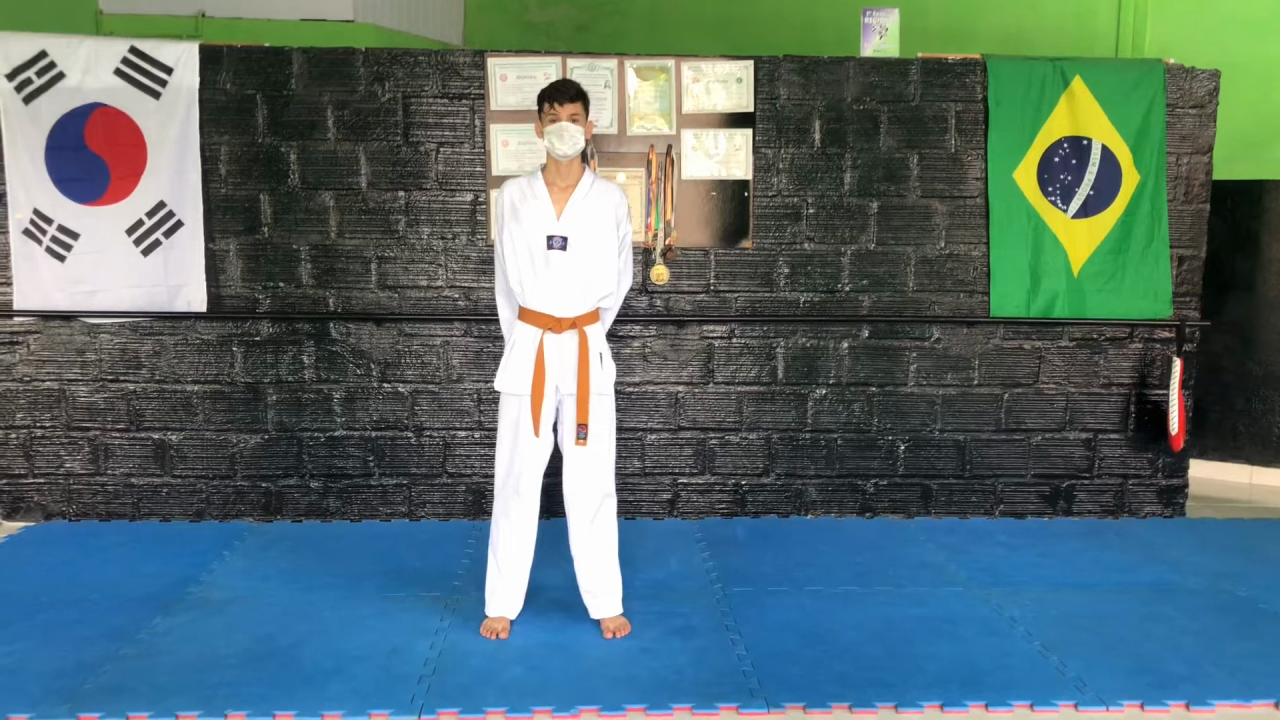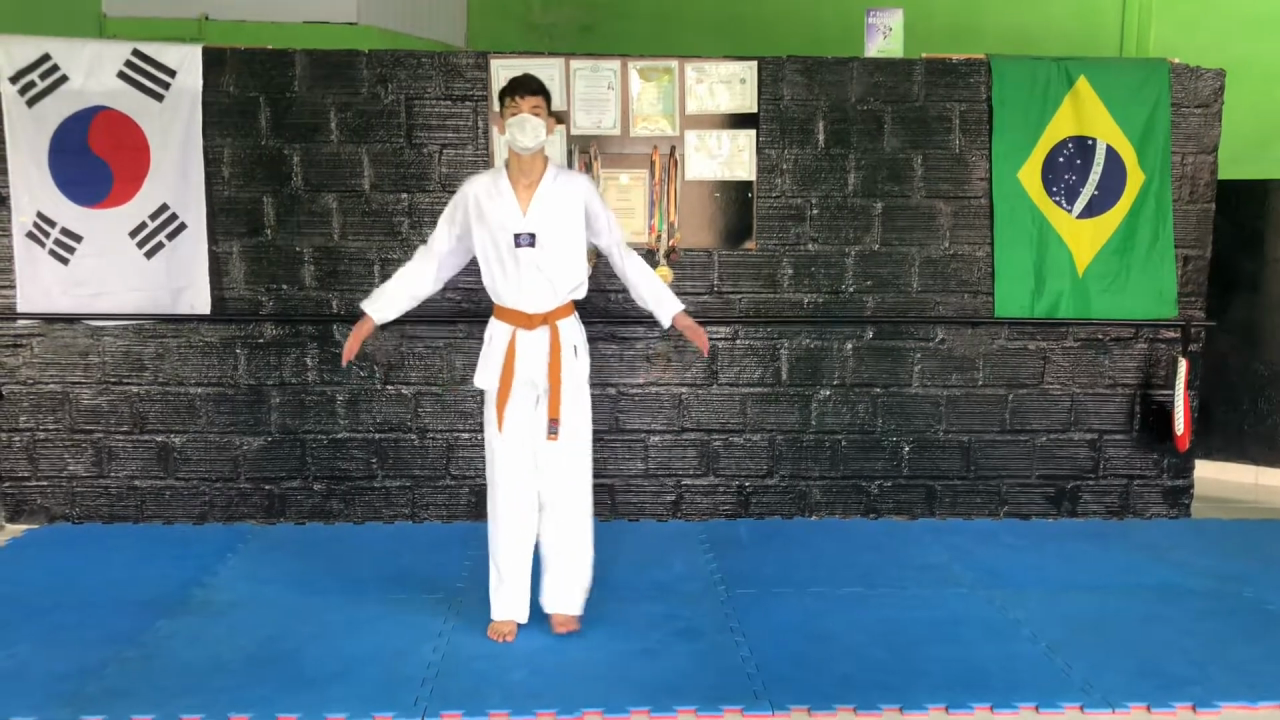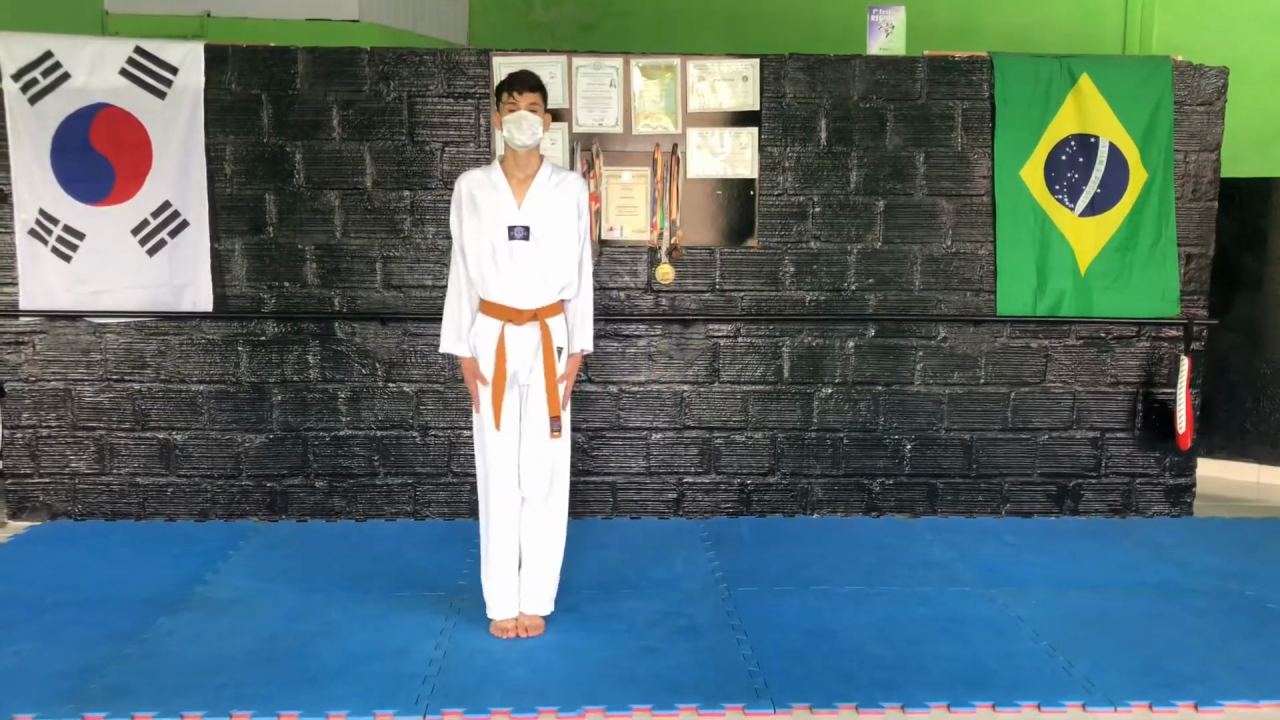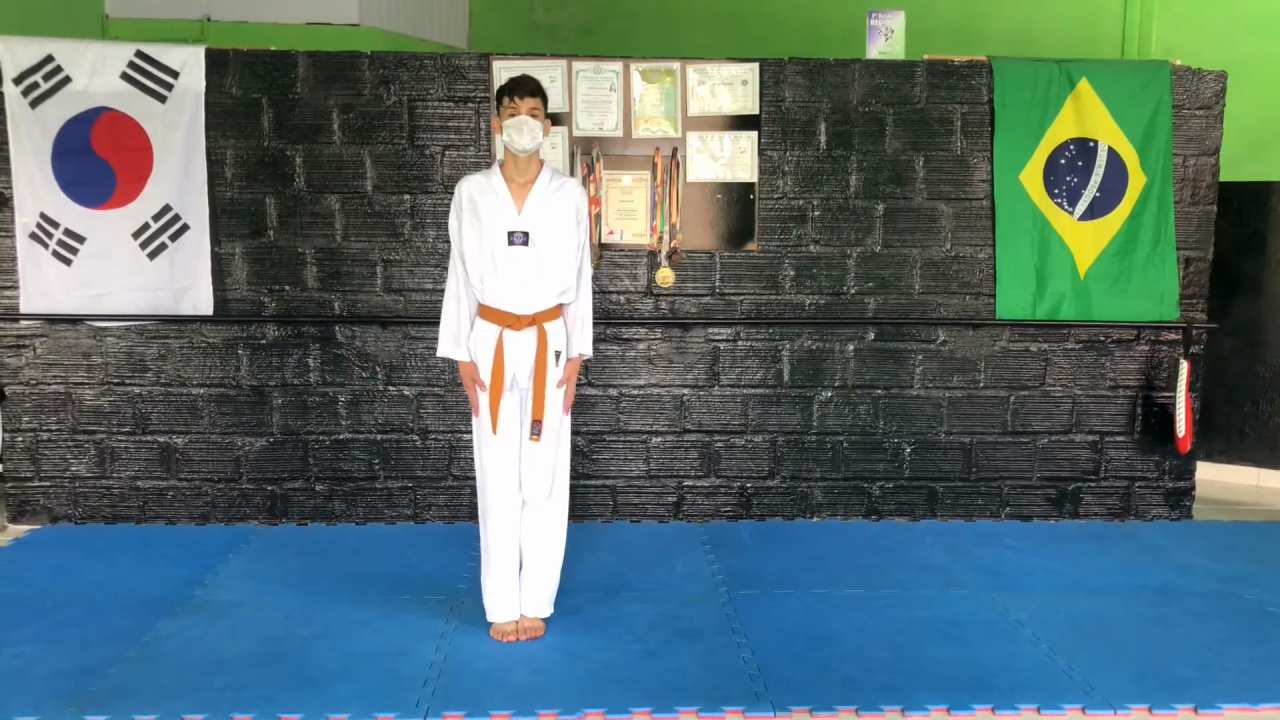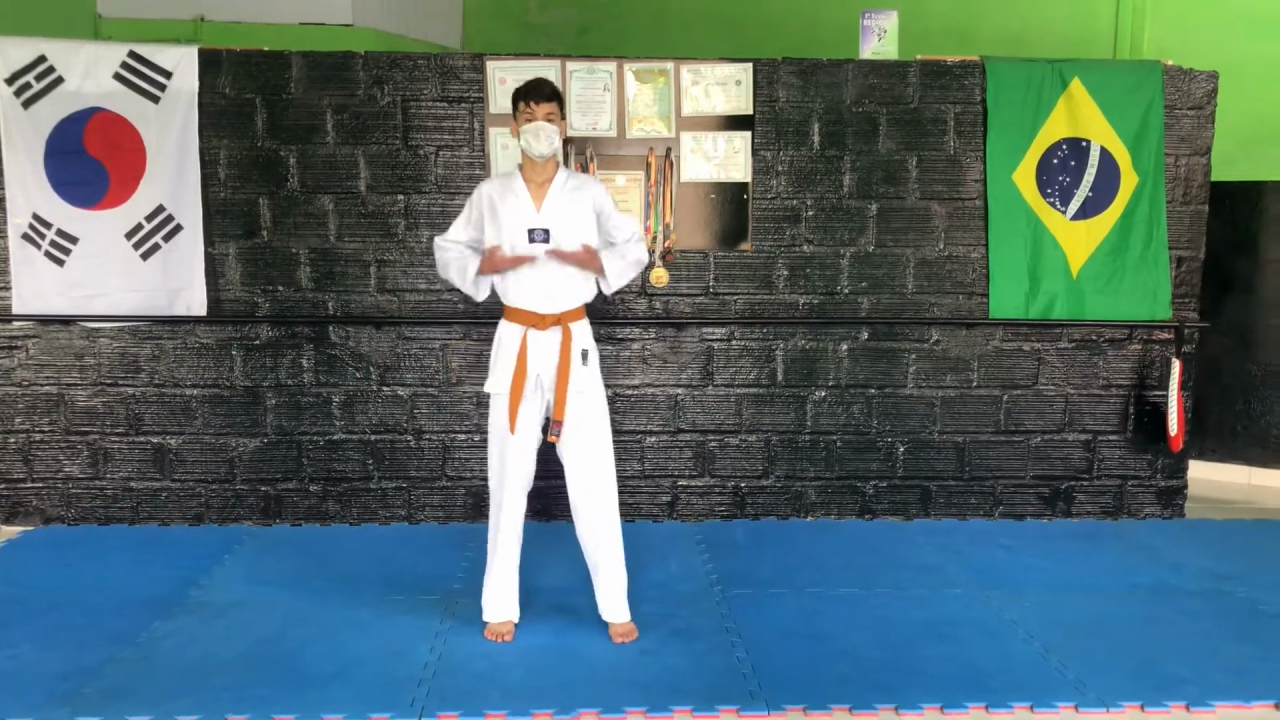
dt=0.7s
person 1, frame 1
left shoulder: (610, 199)
right shoulder: (513, 196)
left elbow: (619, 279)
right elbow: (506, 281)
left wrist: (582, 334)
right wrist: (525, 340)
left hip: (586, 349)
right hip: (529, 349)
left knee: (592, 481)
right knee: (516, 480)
left ankle: (605, 602)
right ankle: (502, 603)
person 1, frame 2
left shoulder: (577, 189)
right shoulder: (475, 193)
left elbow: (620, 253)
right elbow: (434, 259)
left wrist: (673, 312)
right wrist: (373, 315)
left hip: (561, 340)
right hip: (506, 343)
left knee: (566, 477)
right knee: (509, 479)
left ankle: (563, 598)
right ankle: (506, 604)
person 1, frame 3
left shoulder: (570, 188)
right shoulder: (471, 187)
left elbow: (581, 273)
right elbow: (462, 272)
left wrist: (578, 349)
right wrist: (463, 352)
left hip: (549, 340)
right hip: (492, 339)
left knee: (545, 476)
right knee: (498, 474)
left ankle: (535, 601)
right ankle: (502, 602)
person 1, frame 4
left shoulder: (569, 194)
right shoulder: (471, 192)
left elbow: (581, 278)
right elbow: (460, 277)
left wrist: (578, 353)
right wrist: (461, 355)
left hip: (548, 344)
right hip: (491, 343)
left knee: (545, 481)
right knee: (497, 479)
left ankle: (536, 604)
right ankle: (503, 605)
person 1, frame 5
left shoulder: (589, 192)
right shoulder: (490, 194)
left elbow: (635, 247)
right elbow: (447, 251)
left wrist: (600, 263)
right wrist: (481, 268)
left hip: (572, 342)
right hip: (516, 343)
left knee: (592, 477)
right knee: (508, 479)
left ankle: (615, 606)
right ankle: (501, 605)
